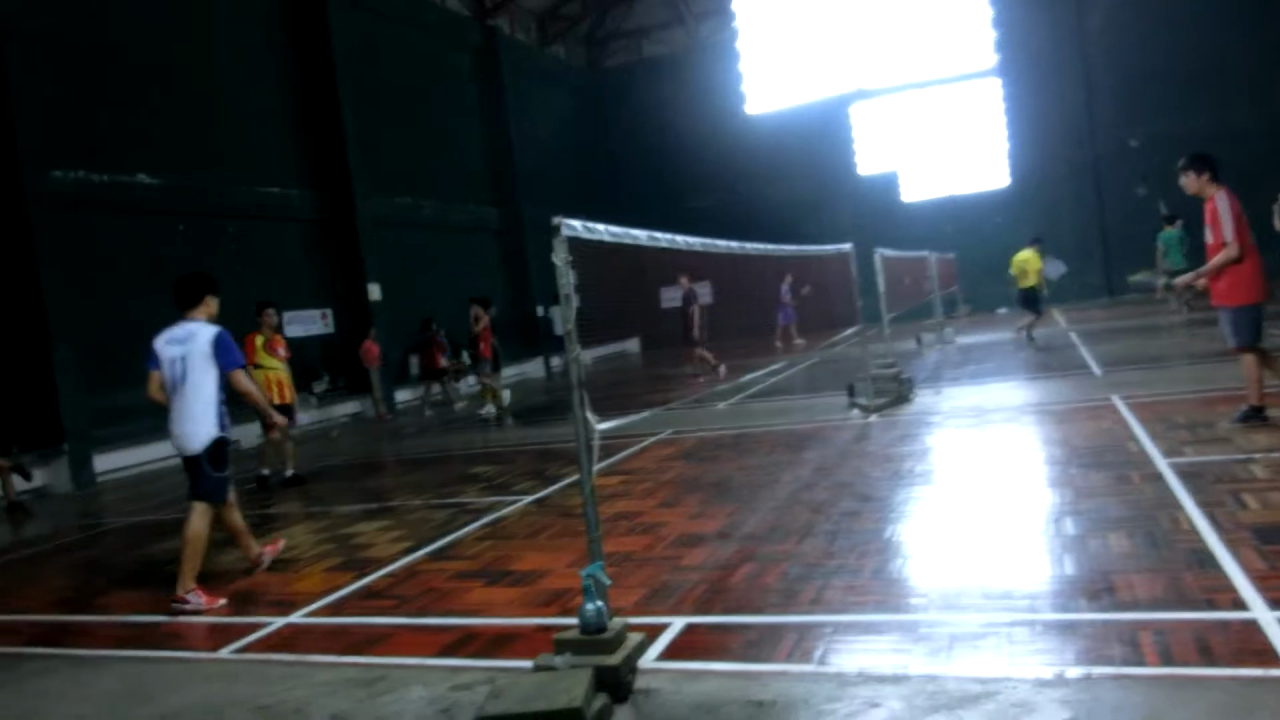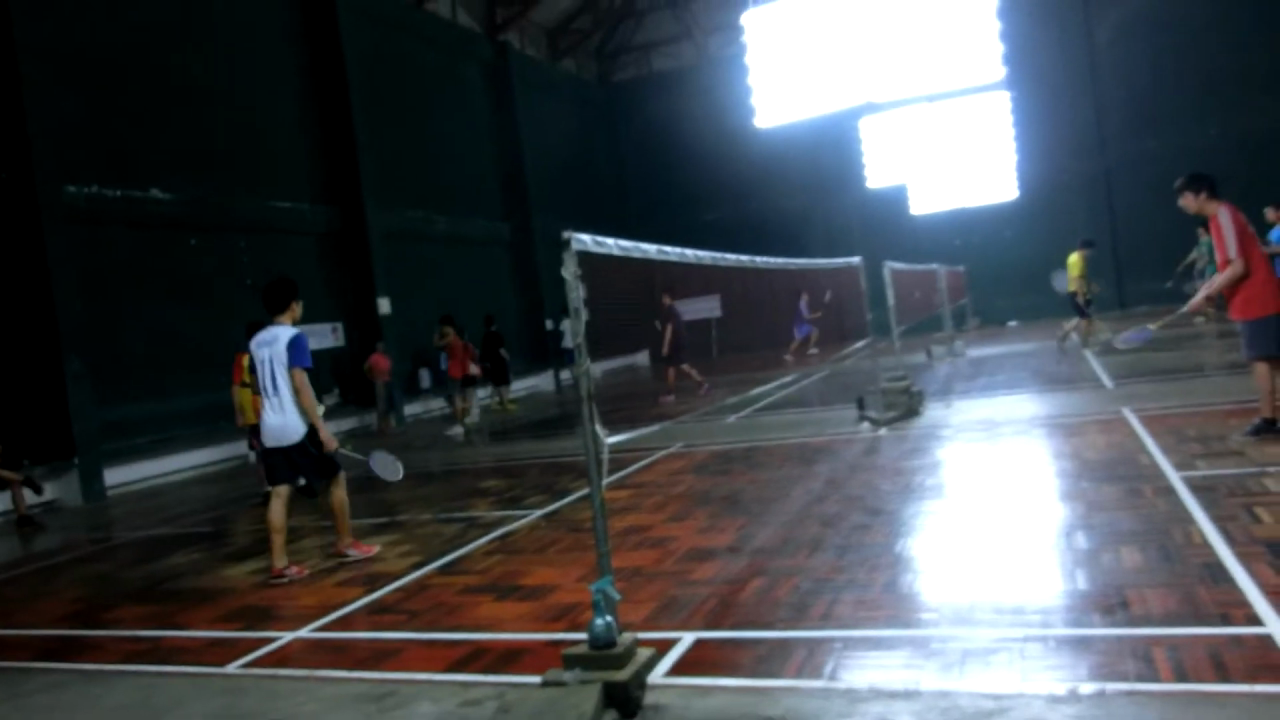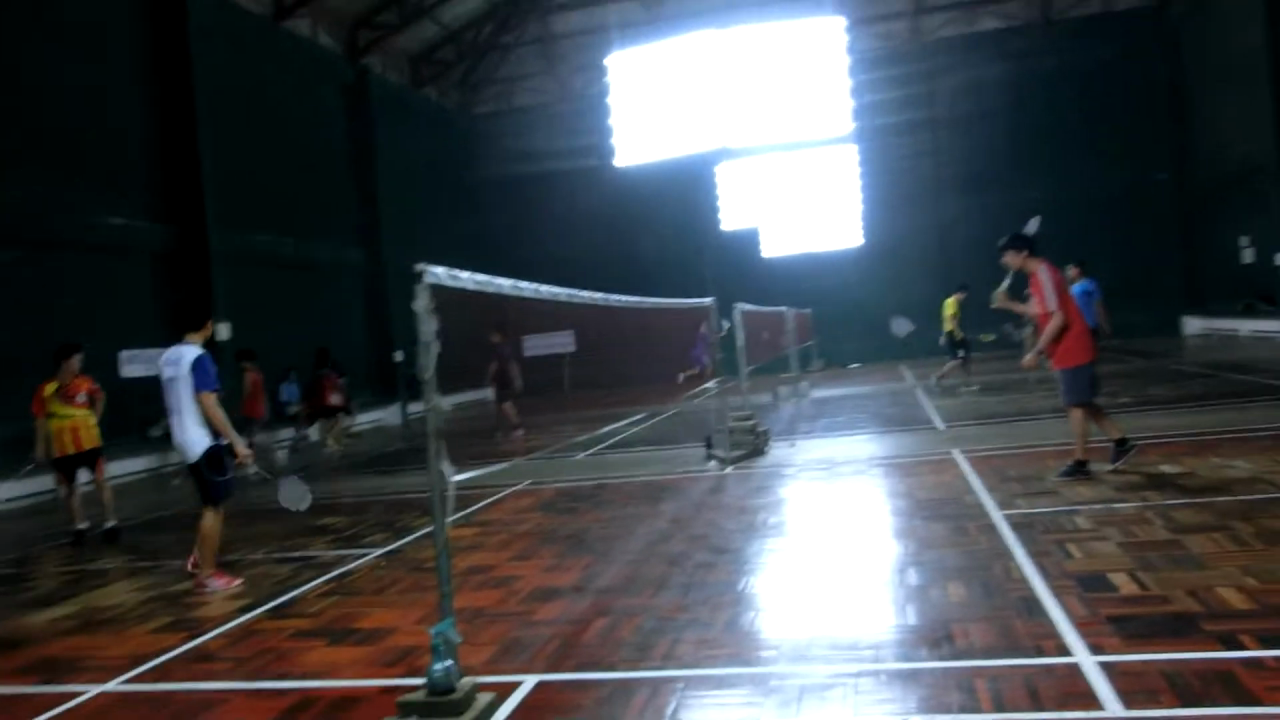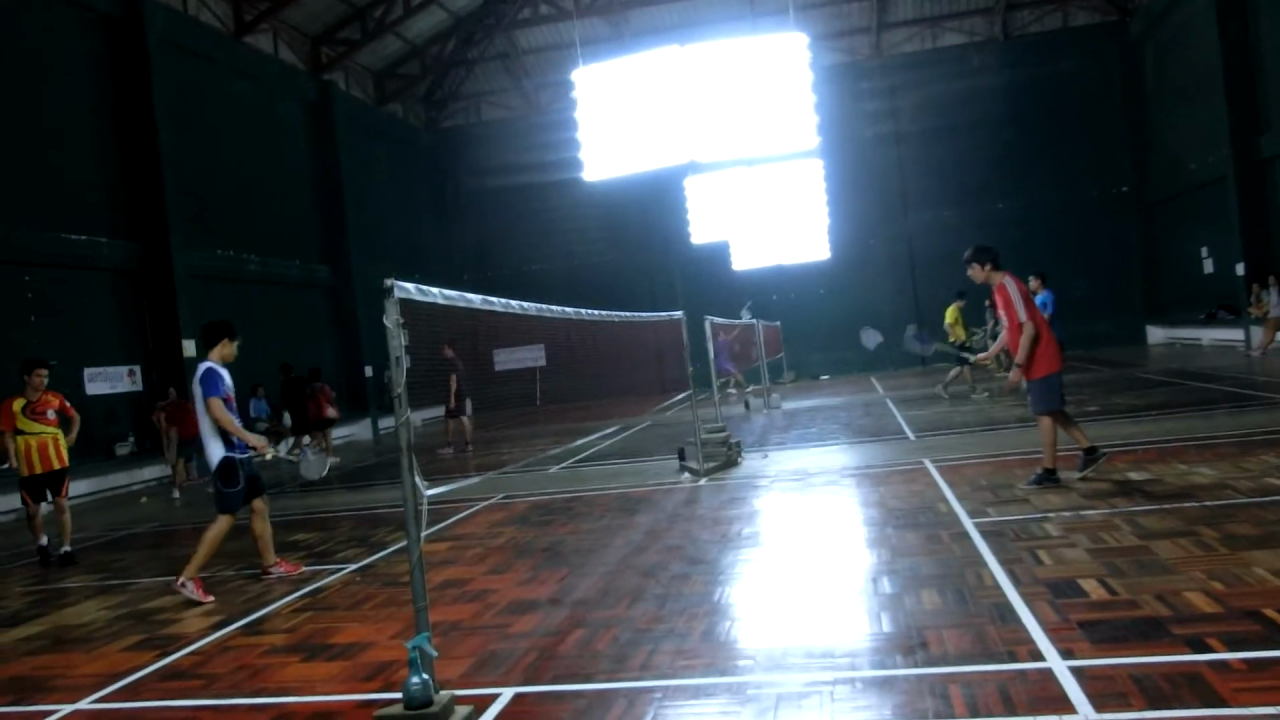
dt=0.5s
person 1, frame 1
left shoulder: (161, 340)
right shoulder: (215, 335)
left elbow: (154, 391)
right elbow: (242, 384)
right wrist: (272, 414)
left hip: (183, 432)
right hip: (207, 433)
left knee: (226, 496)
right knee: (203, 506)
left ankle: (255, 553)
right ankle: (186, 590)
person 1, frame 2
left shoulder: (257, 342)
right shoulder: (294, 338)
right elbow: (300, 385)
right wrist: (321, 428)
left hip: (271, 430)
right hip: (299, 429)
left knee: (279, 493)
right knee: (334, 478)
left ankle: (279, 563)
right ankle: (346, 544)
person 1, frame 3
left shoulder: (168, 358)
right shoulder: (200, 358)
right elbow: (209, 406)
right wrist: (237, 442)
left hip: (186, 442)
right hip: (206, 443)
left knee: (211, 504)
right knee: (214, 507)
left ankle: (199, 557)
right ankle: (207, 574)
person 1, frame 4
left shoulder: (214, 373)
right shoulder: (211, 373)
right elbow: (217, 412)
left wrist: (249, 438)
right wrist: (251, 438)
left hip: (237, 452)
right hip: (227, 454)
left knee: (259, 505)
right knee: (227, 516)
left ankle: (271, 563)
right ankle: (187, 577)
person 2, frame 1
left shoulder: (1221, 201)
right shoulder: (1214, 201)
left elbow: (1233, 251)
left wrist: (1197, 275)
right wrist: (1208, 277)
left hip: (1238, 289)
right hip: (1229, 289)
left knee: (1244, 346)
right knee: (1244, 346)
left ankle: (1255, 409)
person 2, frame 2
left shoulder: (1223, 217)
right shoulder: (1221, 215)
left elbow: (1238, 267)
left wrist: (1204, 296)
right wrist: (1210, 288)
left hip: (1254, 300)
right hip: (1255, 297)
person 2, frame 3
left shoulder: (1043, 274)
right shoulder: (1038, 273)
left elbow: (1058, 319)
right elbow: (1041, 311)
left wrist: (1036, 352)
right wrist: (1009, 305)
left hip: (1071, 350)
right hip: (1071, 349)
left knee: (1075, 405)
right knee: (1082, 403)
left ankle: (1080, 464)
right ankle: (1120, 442)
person 2, frame 4
left shoulder: (1009, 287)
right shoulder: (1000, 288)
left elbow: (1029, 329)
left wrist: (1017, 366)
right wrist: (990, 353)
left hip: (1039, 361)
right hip: (1040, 360)
left knee: (1044, 414)
right knee: (1052, 411)
left ankle: (1049, 472)
right ankle: (1090, 451)
person 3, frame 1
left shoulder: (280, 339)
right shoulder: (253, 339)
right elbow: (251, 368)
left wrist: (293, 391)
right wrist: (263, 391)
left hip: (285, 395)
right hip: (268, 397)
left knee: (287, 434)
right knee: (272, 436)
left ankle: (289, 473)
right ankle: (264, 472)
person 3, frame 2
right shoulder: (242, 359)
right elbow: (236, 387)
right wrist: (239, 414)
right hip: (254, 415)
right knee: (260, 453)
right ankle: (267, 490)
person 3, frame 3
left shoulder: (86, 382)
right shoulder: (46, 389)
left elbow: (99, 398)
right elbow: (40, 419)
left wrist: (95, 420)
right wrist: (40, 447)
left hip: (88, 440)
right hip: (62, 446)
left knee: (100, 479)
right knee: (70, 487)
left ankle: (110, 523)
right ankle: (80, 527)
person 3, frame 4
left shoulder: (55, 399)
left elbow: (74, 417)
left wrist: (71, 436)
left hip: (57, 461)
right hip: (29, 465)
left knee: (61, 504)
right knee: (33, 509)
left ankle: (65, 549)
right ankle: (42, 542)
